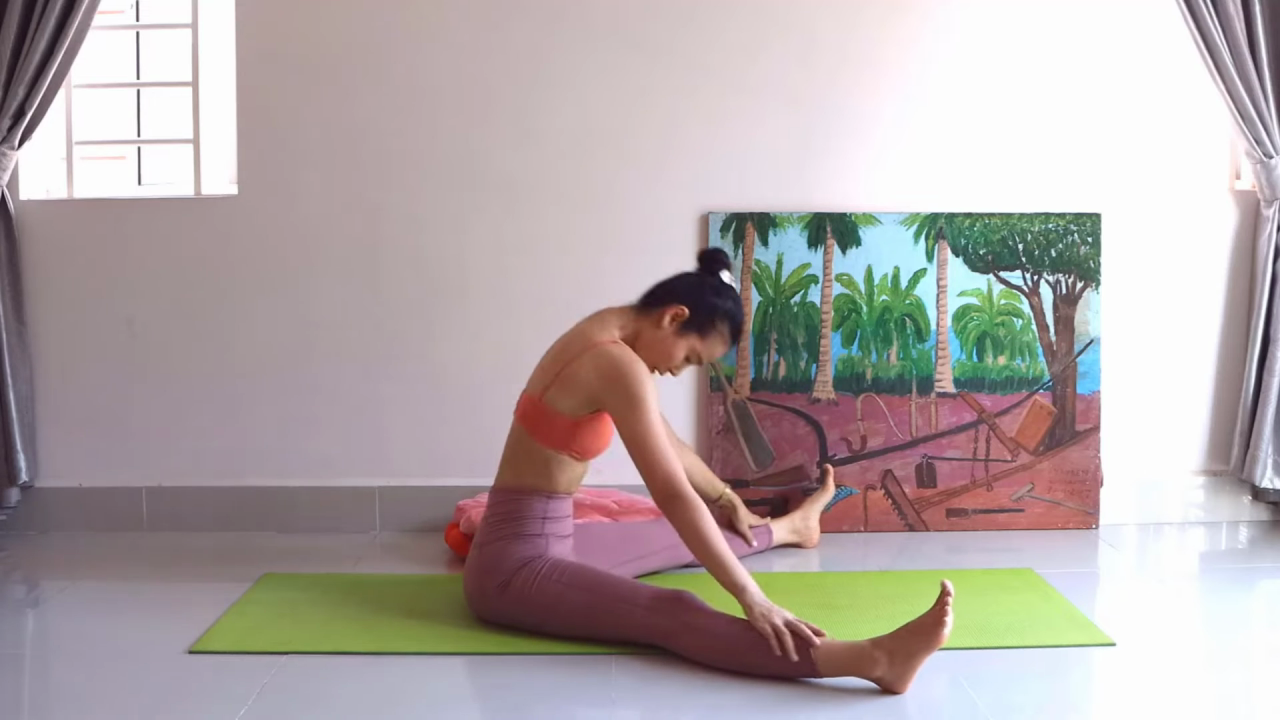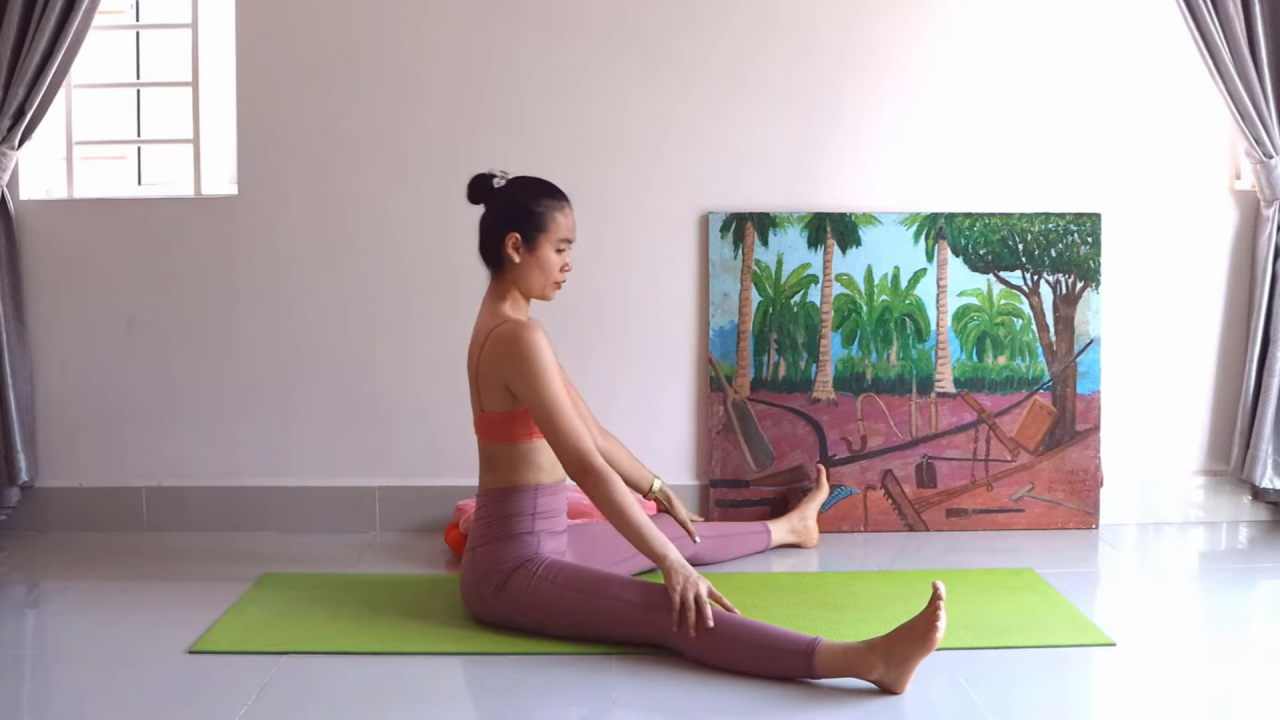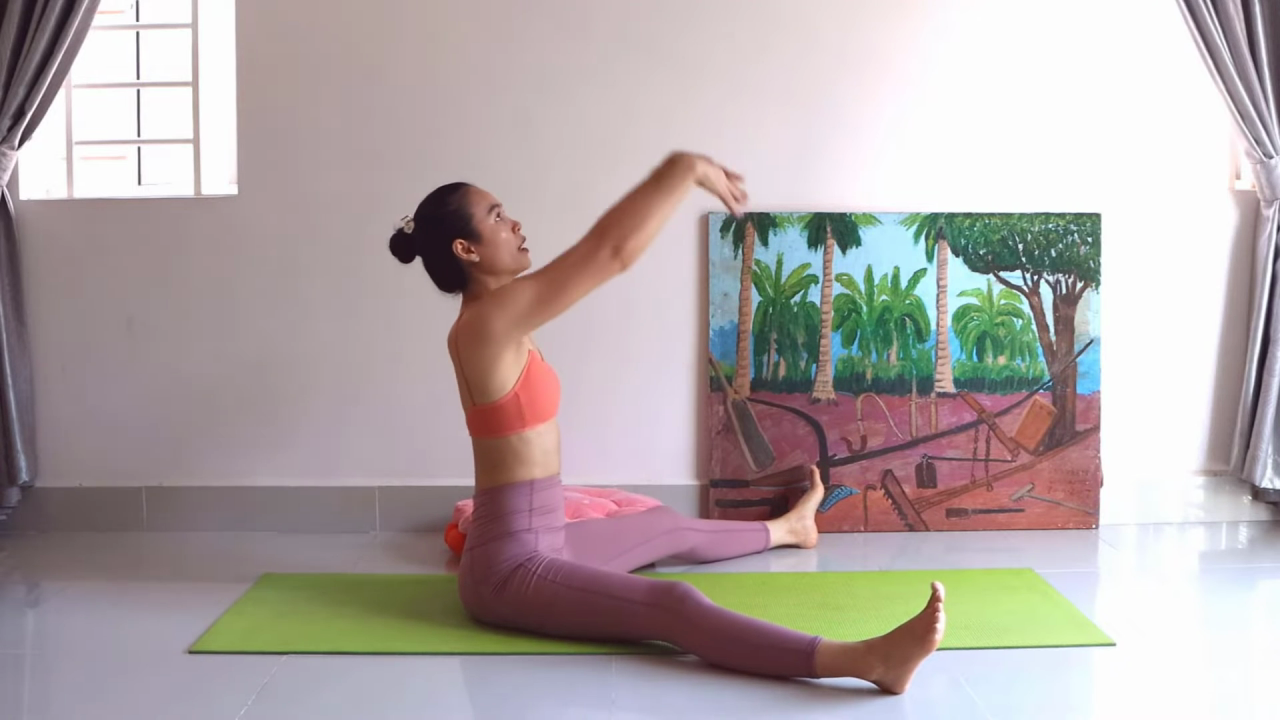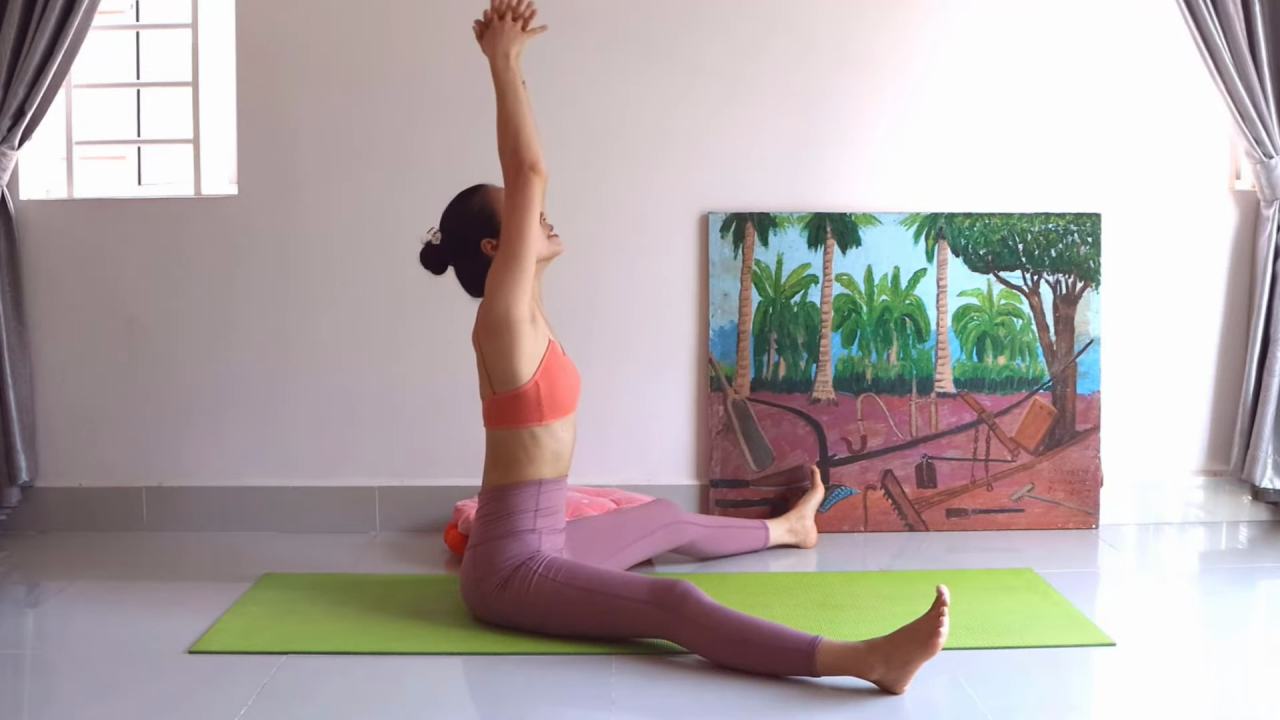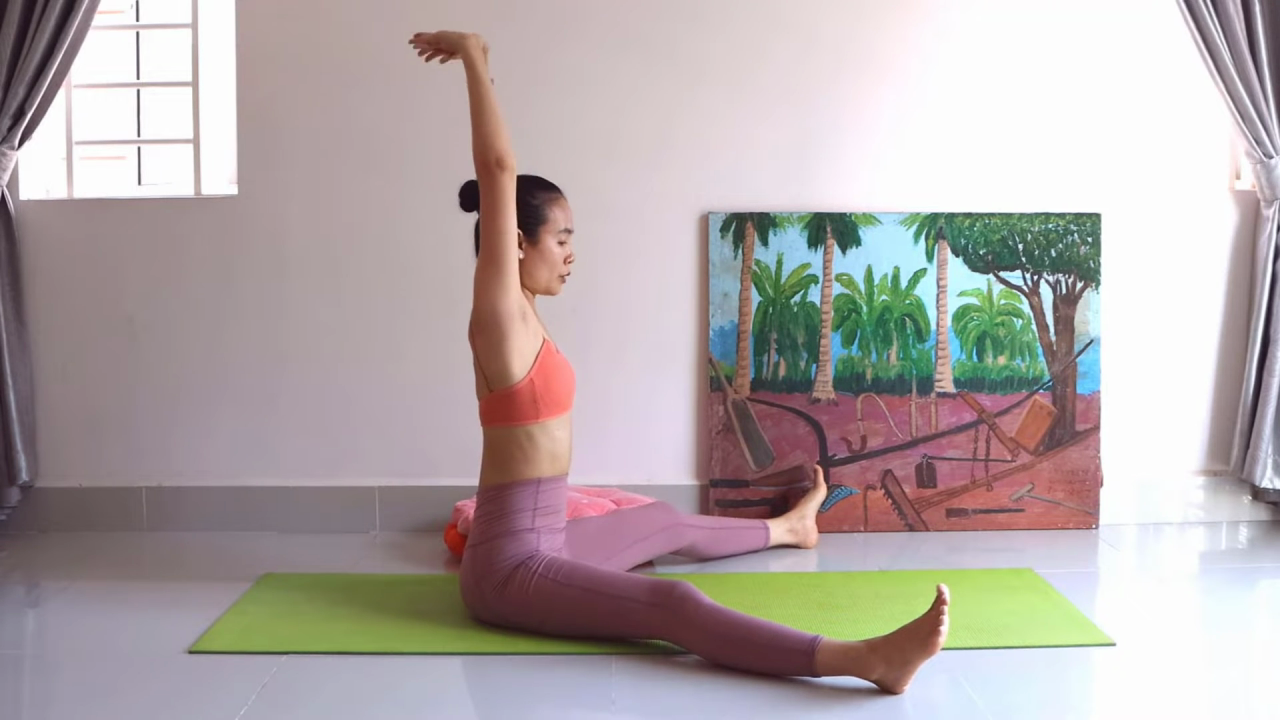
dt=1s
person 1, frame 1
left shoulder: (607, 336)
right shoulder: (619, 366)
left elbow: (664, 444)
right elbow: (674, 496)
left wrist: (728, 501)
right wrist: (753, 599)
left hip: (546, 542)
right hip: (516, 567)
left knee: (680, 539)
right knee: (675, 614)
left ankle: (787, 527)
right ankle: (870, 660)
person 1, frame 2
left shoulder: (508, 326)
right shoulder: (517, 338)
left elbow: (590, 433)
right elbow: (586, 466)
left wrist: (662, 494)
right wrist: (670, 566)
left hip: (540, 541)
right hip: (510, 567)
left knee: (676, 533)
right knee: (675, 614)
left ankle: (787, 527)
right ankle: (868, 660)
person 1, frame 3
left shoulder: (501, 318)
right shoulder: (486, 324)
left elbow: (599, 250)
right elbow: (611, 255)
left wrist: (677, 175)
right wrist: (682, 173)
left hip: (539, 540)
right hip: (511, 569)
left knee: (664, 525)
right knee: (672, 605)
left ankle: (782, 528)
right ankle: (868, 660)
person 1, frame 4
left shoulder: (520, 313)
right shoulder: (504, 313)
left elbow: (522, 176)
right elbow: (529, 172)
left wrist: (510, 65)
right wrist: (505, 64)
left hip: (538, 539)
right hip: (510, 565)
left knee: (665, 520)
right knee: (674, 604)
left ankle: (786, 528)
right ankle: (869, 659)
person 1, frame 5
left shoulder: (517, 314)
right shoulder: (498, 313)
left elbow: (500, 173)
right elbow: (498, 171)
right wrist: (473, 59)
left hip: (540, 538)
right hip: (509, 565)
left knee: (667, 522)
right knee: (674, 606)
left ankle: (784, 528)
right ankle: (866, 660)
